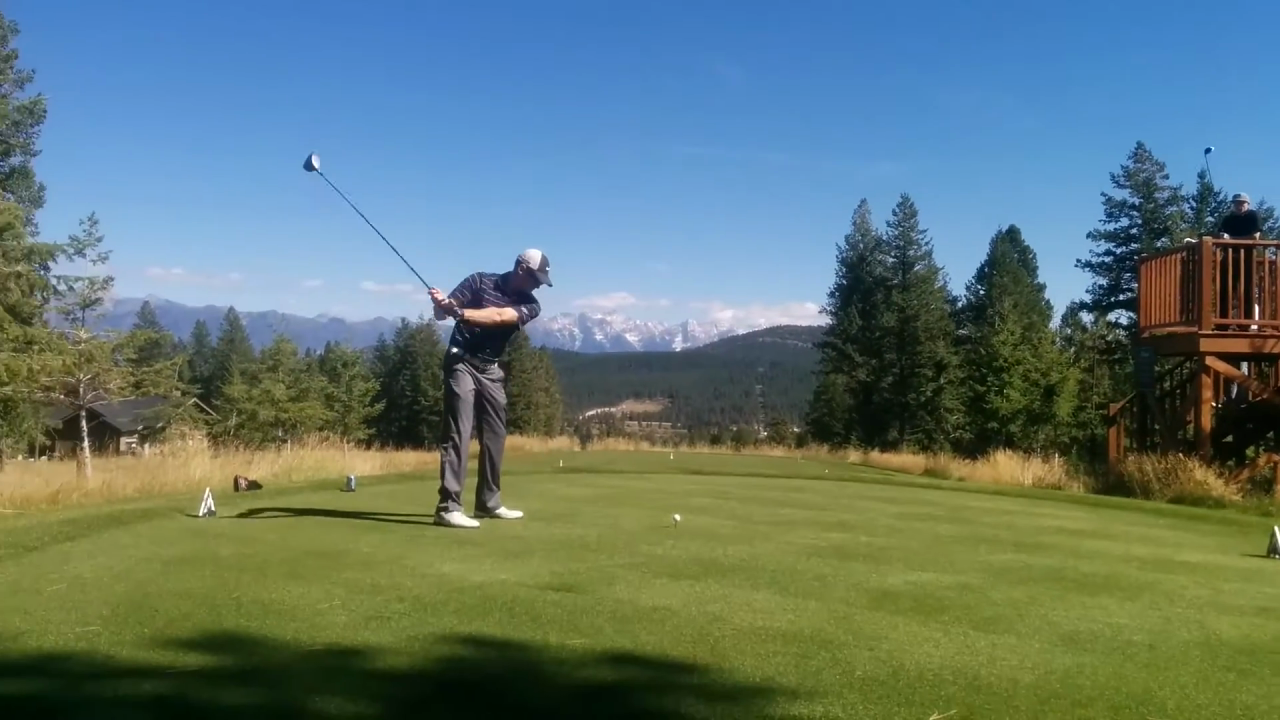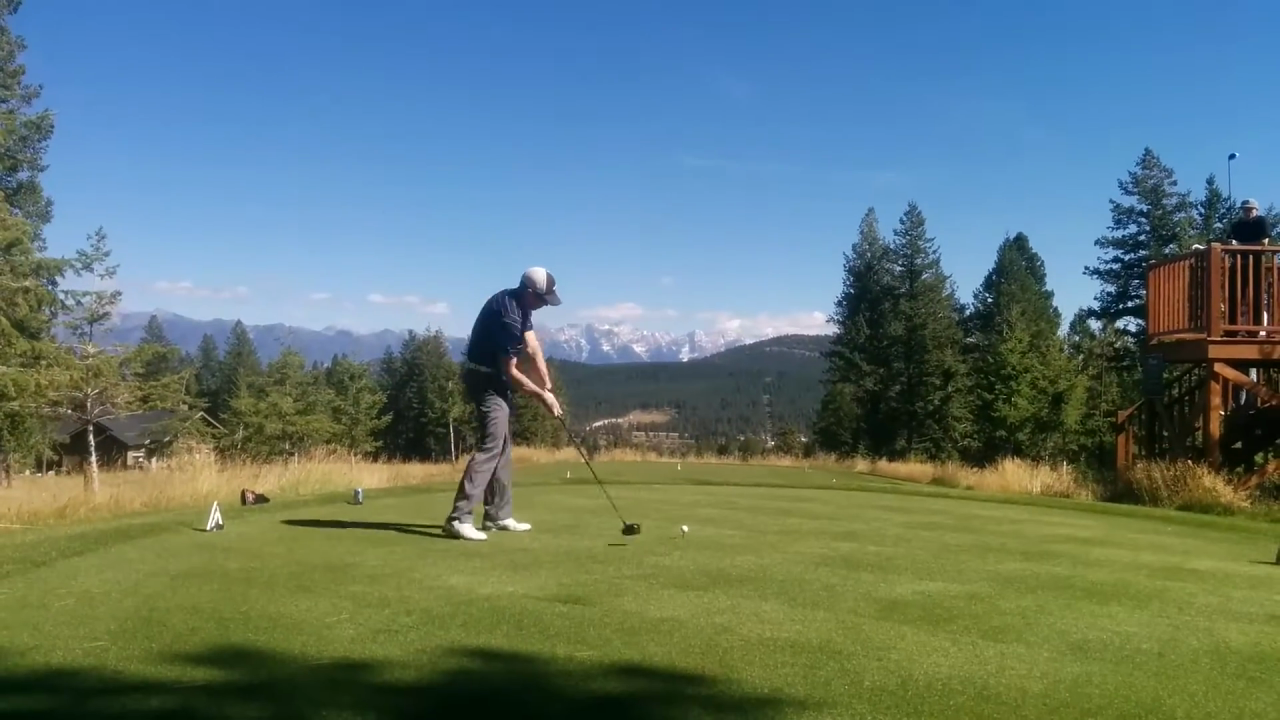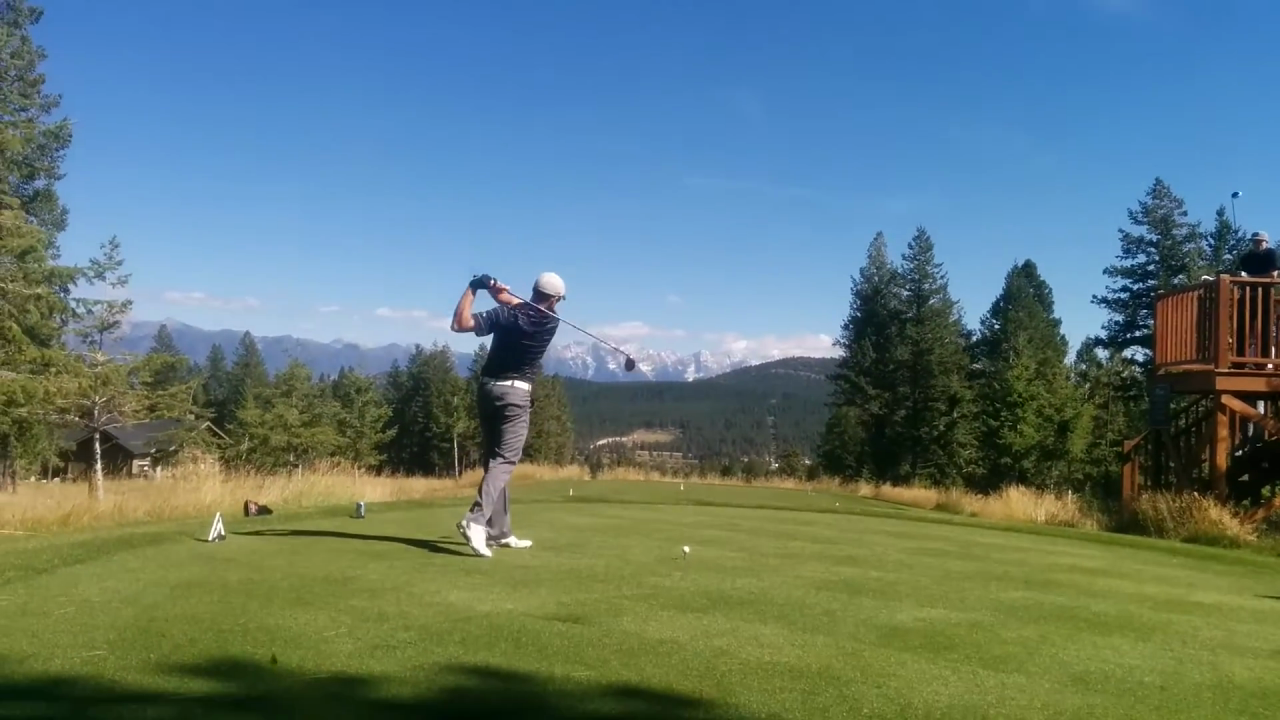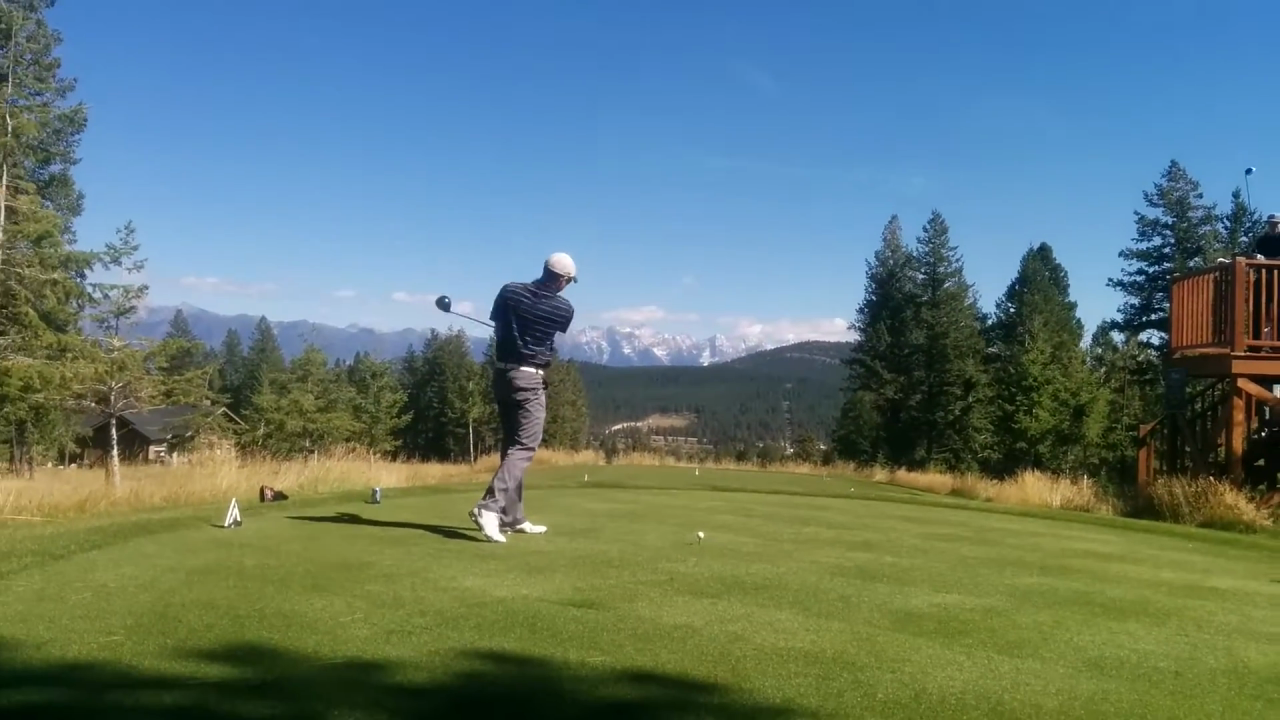
dt=0.5s
person 1, frame 1
left shoulder: (530, 306)
right shoulder: (479, 282)
left elbow: (498, 317)
right elbow: (440, 313)
left wrist: (460, 311)
right wrist: (444, 304)
left hip: (490, 369)
right hip: (461, 363)
left knee: (495, 436)
right knee: (458, 434)
left ankle: (488, 502)
right ankle: (448, 507)
person 1, frame 2
left shoulder: (521, 307)
right shoulder: (506, 314)
left elbow: (533, 347)
right elbow: (511, 372)
left wrist: (546, 383)
right wrist: (541, 395)
left hip: (497, 379)
right hip: (485, 378)
left knee: (501, 446)
right knee: (491, 446)
left ankle: (497, 514)
right ankle: (460, 517)
person 1, frame 3
left shoulder: (506, 316)
right shoulder: (552, 321)
left elbow: (459, 324)
left wrist: (473, 288)
right wrist: (495, 287)
left hip: (488, 390)
right hip: (515, 394)
left knee: (495, 459)
right knee: (505, 461)
left ankle: (499, 531)
right ankle: (476, 520)
person 1, frame 4
left shoulder: (508, 292)
right shoulder: (565, 309)
left hip: (502, 375)
right hip: (529, 379)
left knee: (513, 445)
right knee: (524, 447)
left ankle: (512, 517)
right ankle: (489, 507)
